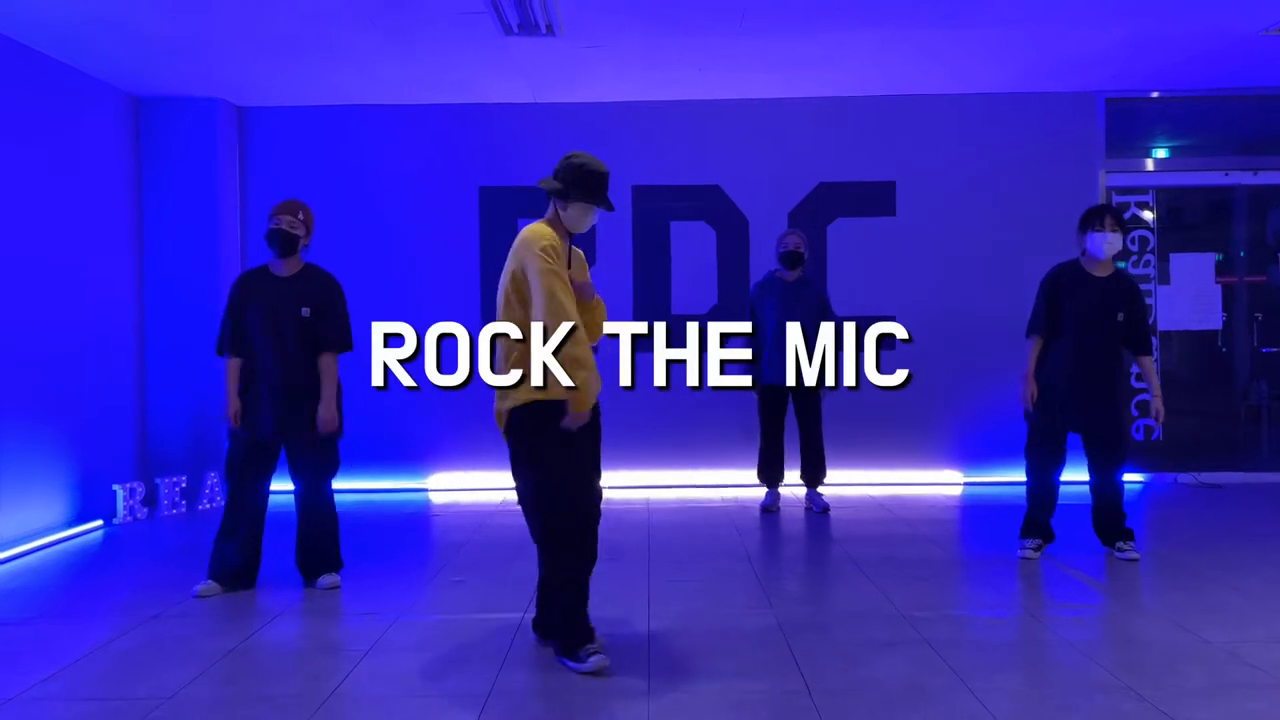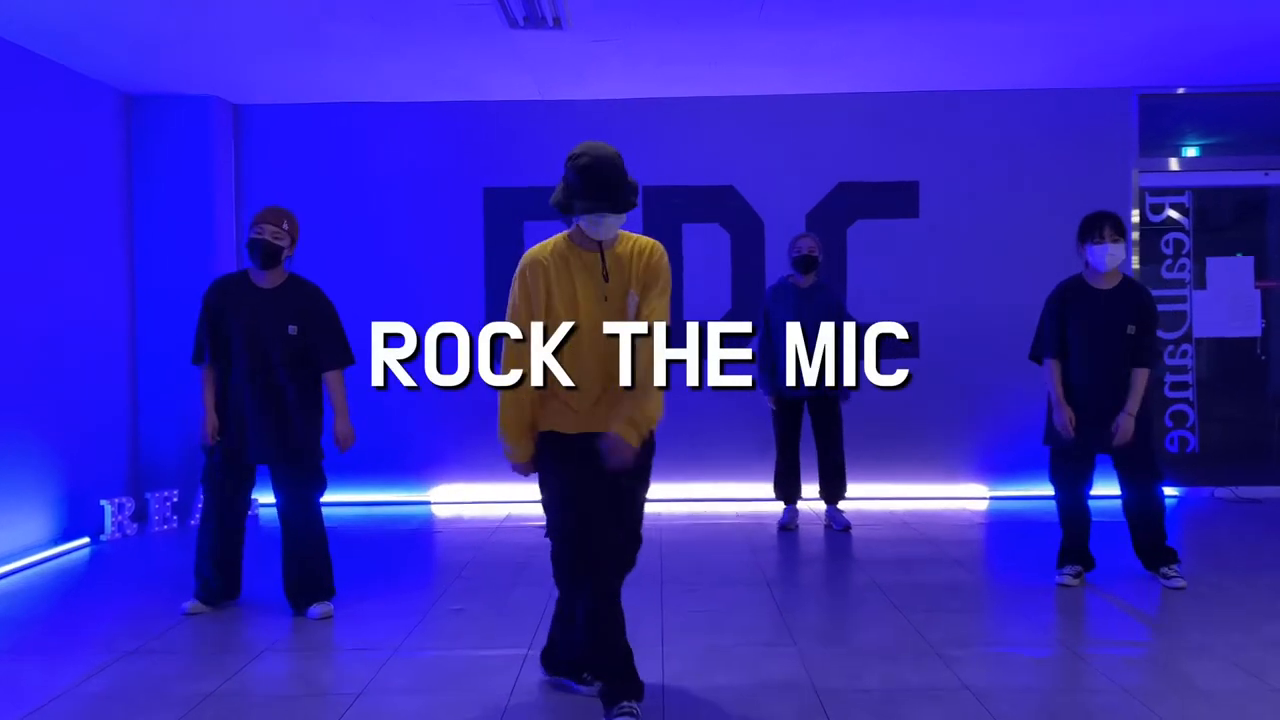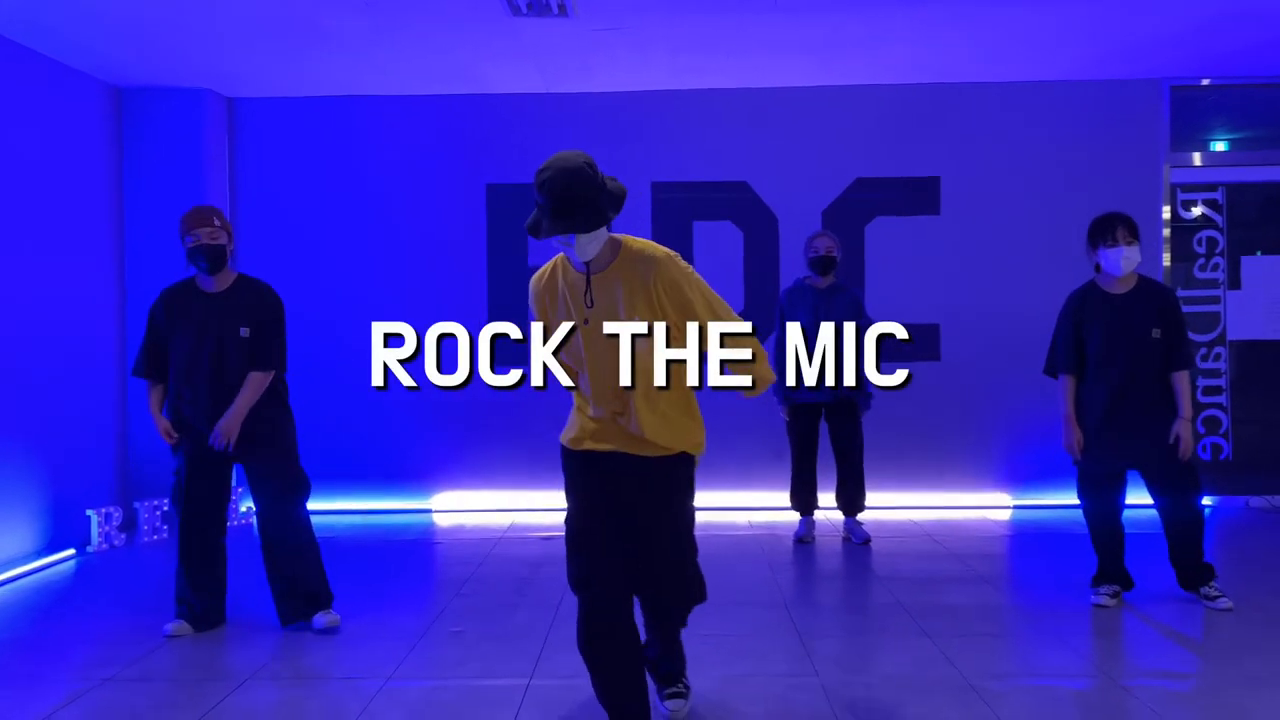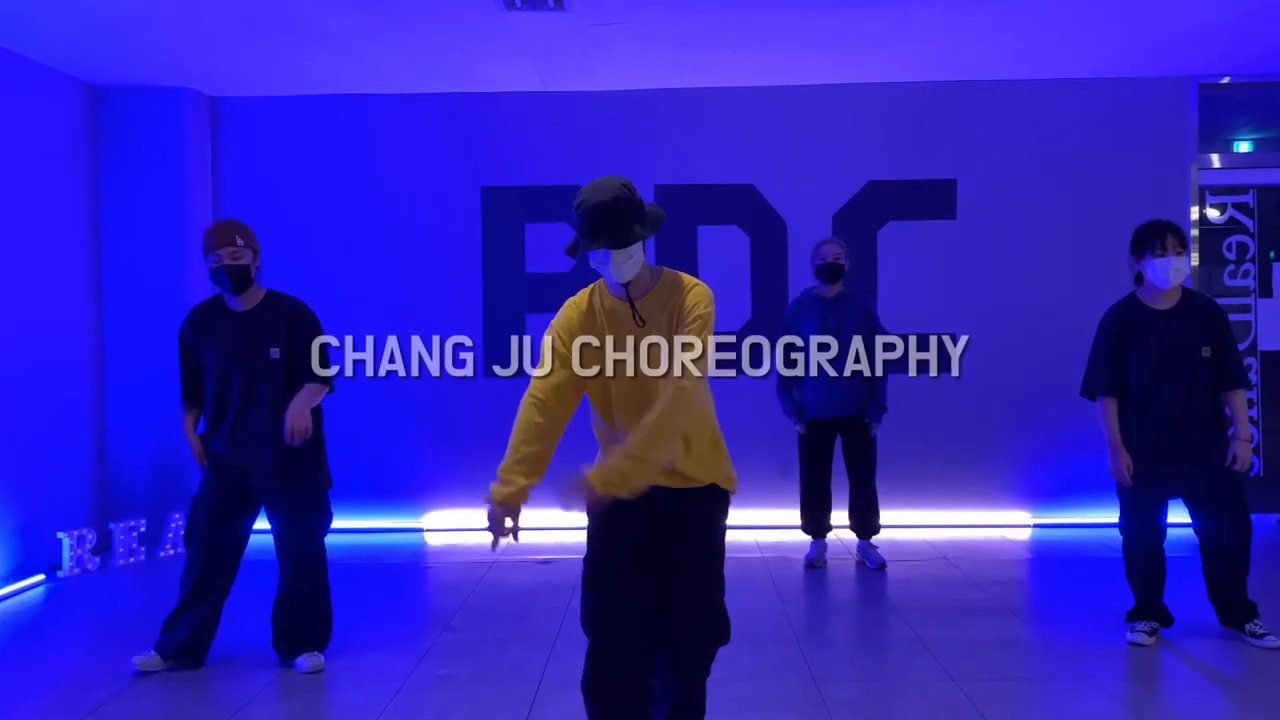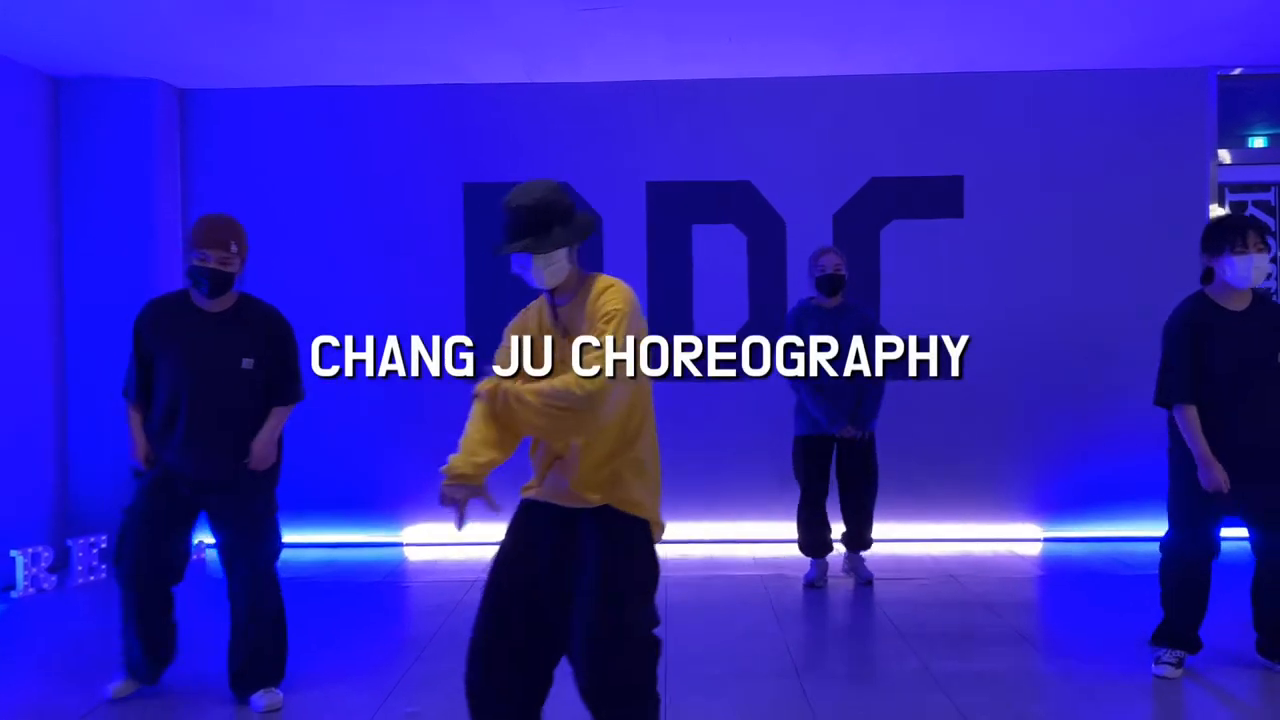
dt=0.5s
person 1, frame 1
left shoulder: (574, 256)
right shoulder: (537, 242)
left elbow: (590, 325)
right elbow: (556, 319)
left wrist: (589, 298)
right wrist: (580, 389)
left hip: (575, 402)
right hip: (536, 405)
left knee: (581, 518)
right knee: (557, 522)
left ankle: (557, 621)
person 1, frame 2
left shoulder: (649, 257)
right shoulder: (539, 264)
left elbow: (658, 351)
right elbow: (520, 361)
left wrist: (632, 425)
right wrist: (519, 444)
left hip: (629, 439)
right hip: (567, 438)
left knee: (615, 557)
right knee: (588, 567)
left ankle: (568, 658)
person 1, frame 3
left shoulder: (657, 266)
right shoulder: (545, 286)
left elbow: (722, 328)
left wrist: (756, 374)
left hip: (664, 451)
right hip: (589, 453)
left knee: (669, 585)
right knee: (600, 601)
left ankle: (667, 669)
person 1, frame 4
left shoulder: (691, 298)
right shoulder: (577, 315)
left elbow: (679, 395)
right elbow: (544, 400)
left wrist: (613, 474)
right wrist: (512, 485)
left hip: (695, 487)
right hip: (617, 494)
left knee: (689, 639)
right knee: (612, 644)
person 1, frame 5
left shoulder: (613, 300)
right shoulder: (525, 324)
left elbow: (590, 397)
right elbow: (493, 401)
left wrist: (506, 393)
right wrist: (468, 467)
left hip: (615, 504)
right hip: (547, 504)
left knee: (611, 670)
right knee: (497, 660)
person 2, frame 1
left shoulder: (323, 286)
right shoulder: (246, 285)
left elbow: (331, 350)
right elbow: (234, 349)
left wrist: (328, 402)
right wrist: (232, 395)
left hip: (308, 408)
right hip: (257, 406)
left knee: (314, 487)
right knee: (244, 489)
left ankle: (321, 567)
right ankle: (230, 573)
person 2, frame 2
left shoulder: (310, 299)
right shoulder: (221, 293)
left elbow: (330, 364)
right elbow: (209, 360)
left wrist: (341, 416)
right wrist: (209, 410)
left hip: (292, 424)
right hip: (232, 420)
left knee: (300, 508)
right knee: (222, 506)
left ankle: (312, 594)
right ankle: (214, 589)
person 2, frame 3
left shoulder: (261, 298)
right shoulder: (170, 303)
left elbow: (266, 367)
right elbow: (155, 368)
left wrist: (235, 416)
right wrist: (157, 412)
left hip: (262, 426)
right hip: (196, 430)
left knee: (284, 512)
right knee: (197, 521)
left ankle: (311, 604)
right ankle: (197, 612)
person 2, frame 4
left shoulder: (293, 316)
right shoulder: (198, 323)
left elbow: (322, 377)
right elbow: (193, 390)
left wrist: (302, 404)
right wrist: (192, 433)
left hip: (290, 456)
right hip: (227, 455)
left knee: (299, 549)
right knee: (207, 546)
left ankle: (303, 643)
right ankle: (178, 646)
person 2, frame 5
left shoulder: (267, 324)
right shoulder: (157, 317)
left elbow: (287, 392)
right elbow: (139, 389)
left wrist: (269, 433)
right wrist: (139, 436)
left hip: (242, 472)
right hip: (170, 466)
left knee: (252, 574)
right knee: (137, 559)
left ankle: (259, 678)
right ankle: (143, 665)
person 3, frame 1
left shoulder: (1127, 288)
right shoulder: (1059, 278)
left elbow: (1141, 346)
right elbow: (1038, 331)
left wrist: (1155, 392)
right wrist: (1029, 375)
left hip: (1104, 390)
right hip: (1054, 386)
left knee: (1108, 465)
right knee: (1043, 462)
left ankle: (1115, 533)
right ankle: (1035, 532)
person 3, frame 2
left shoulder: (1138, 297)
right shoulder: (1065, 295)
left elbow: (1144, 362)
right elbow: (1051, 355)
left wrist: (1130, 412)
right wrist: (1060, 404)
left hip: (1127, 412)
right hip: (1075, 410)
left knee: (1144, 486)
right knee: (1070, 488)
left ankle: (1160, 559)
right ankle: (1075, 559)
person 3, frame 3
left shoulder: (1161, 298)
right shoulder: (1080, 303)
left elbow: (1179, 364)
right elbow: (1066, 369)
left wrist: (1184, 417)
right wrist: (1070, 421)
left hip: (1157, 421)
right hip: (1099, 424)
left knee: (1182, 498)
right knee: (1100, 504)
left ankle: (1199, 577)
right ankle: (1111, 578)
person 3, frame 4
left shoulder: (1208, 314)
right shoulder: (1120, 319)
left elbow: (1231, 382)
right elbow: (1106, 391)
left wrist: (1242, 435)
right wrist: (1115, 448)
left hip: (1205, 446)
right hip: (1142, 450)
left knee: (1229, 529)
right knee: (1141, 533)
left ankle: (1240, 614)
right ankle: (1148, 613)
person 3, frame 5
right shoulder: (1189, 319)
right elbow: (1179, 399)
right wrist: (1204, 458)
right hip: (1205, 463)
right knee: (1189, 549)
right ankle: (1174, 640)
person 4, frame 1
left shoulder: (814, 291)
right shoulder: (762, 289)
right elbow: (752, 333)
right wrist: (752, 375)
right hip: (770, 377)
left knee: (811, 433)
right knee: (770, 434)
left ankle: (813, 490)
right ankle: (772, 490)
person 4, frame 2
left shoulder: (830, 297)
right shoulder: (775, 295)
right elbow: (766, 343)
left wrist: (843, 388)
right wrist: (768, 385)
left hip: (824, 386)
right hip: (786, 387)
left knee: (830, 447)
right knee: (787, 448)
left ankle: (832, 507)
right ankle: (790, 507)
person 4, frame 3
left shoulder: (850, 298)
right shoulder: (790, 297)
right elbow: (781, 349)
left wrist: (863, 395)
right wrist: (782, 394)
left hip: (842, 394)
right hip: (801, 395)
left knee: (850, 457)
right knee: (803, 458)
left ankle: (850, 519)
right ankle: (806, 519)
person 4, frame 4
left shoulder: (861, 308)
right shoulder: (799, 308)
left wrist: (878, 410)
right wrist: (792, 409)
left hip: (858, 411)
right hip: (814, 412)
left knee: (863, 478)
right knee: (814, 479)
left ankle: (865, 542)
right ankle: (818, 542)
person 4, frame 5
left shoulder: (861, 319)
right shoulder: (798, 318)
left elbow: (875, 373)
right elbow: (800, 377)
left wrist: (864, 418)
right wrist: (832, 418)
left hip: (857, 425)
right hip: (813, 425)
left knee: (862, 492)
right knee: (812, 497)
left ankle: (854, 555)
right ankle: (817, 560)
